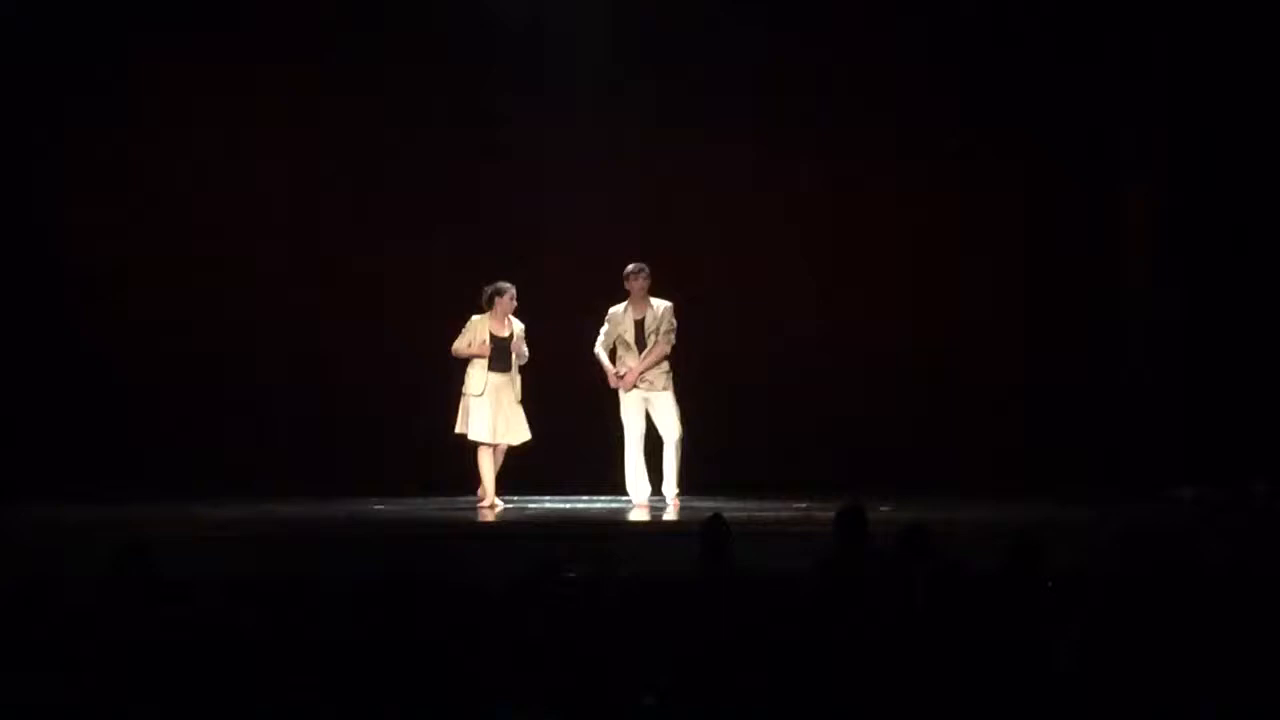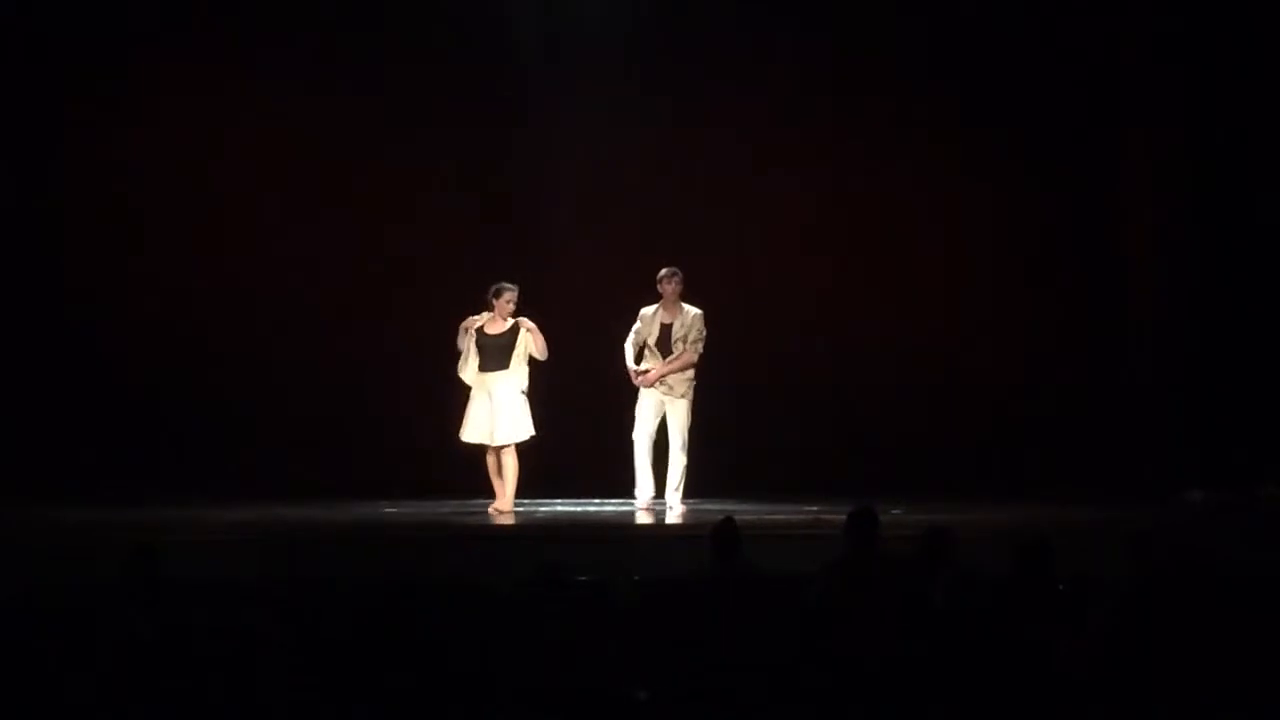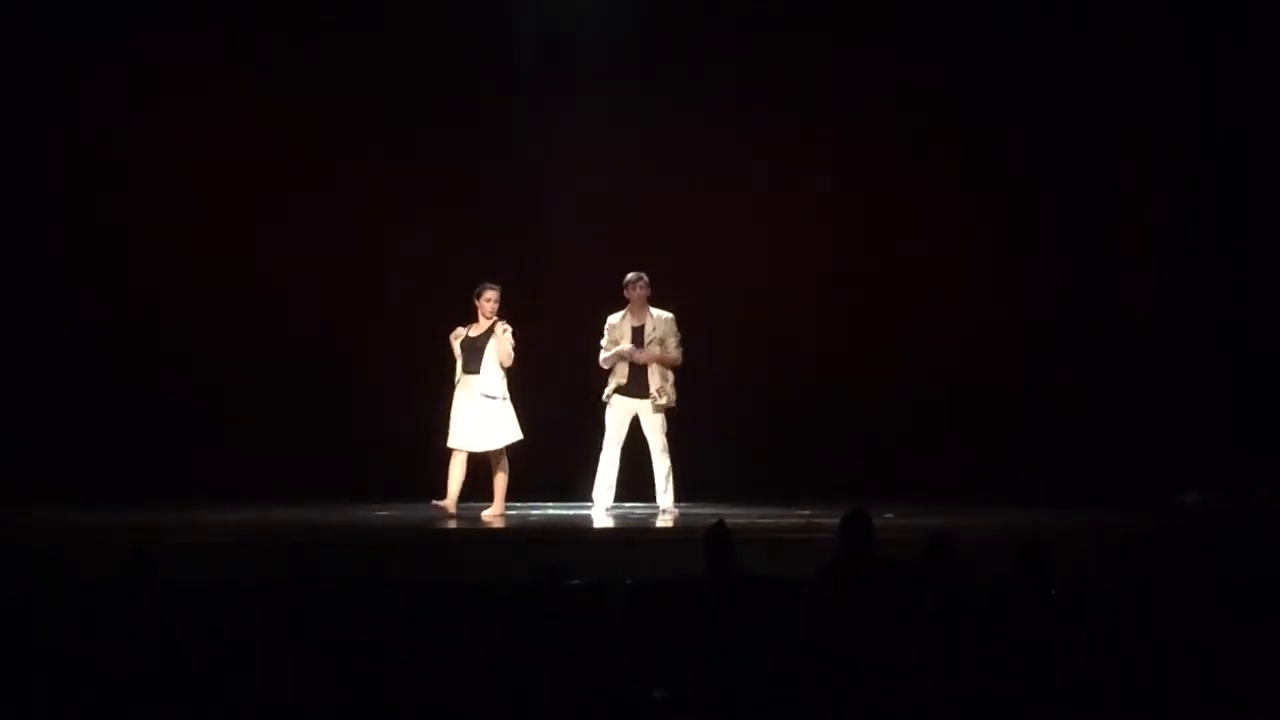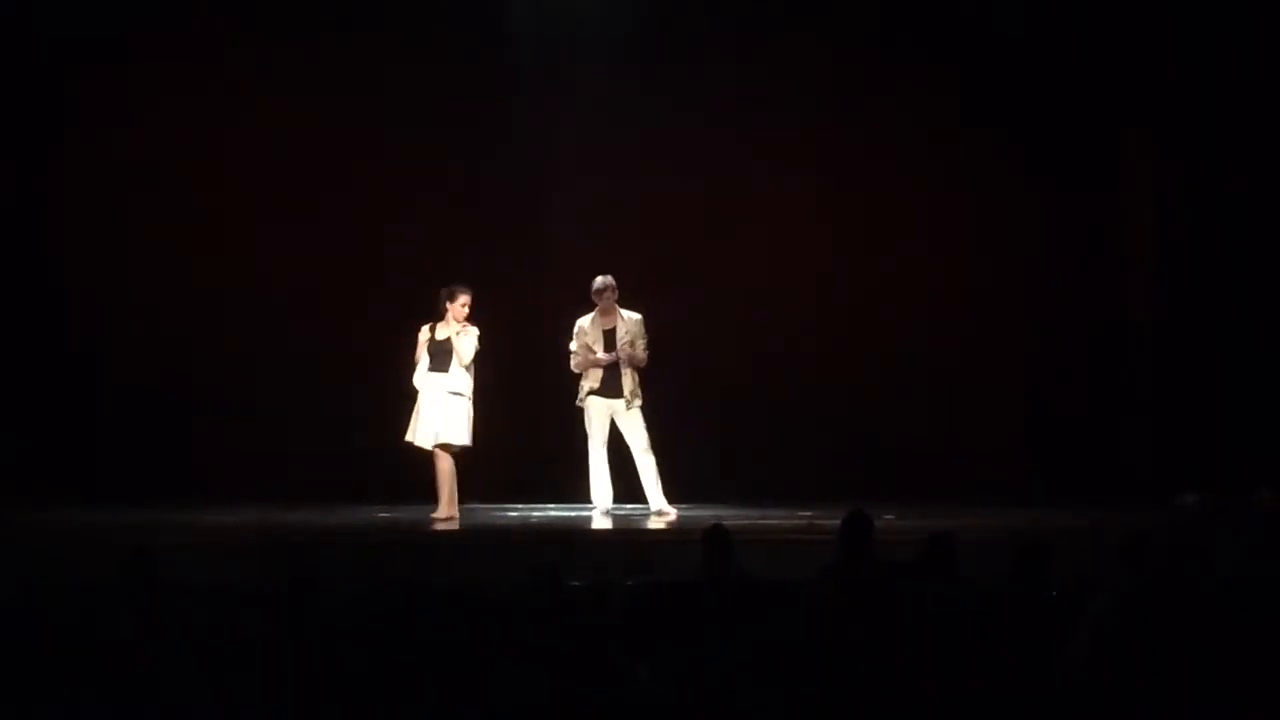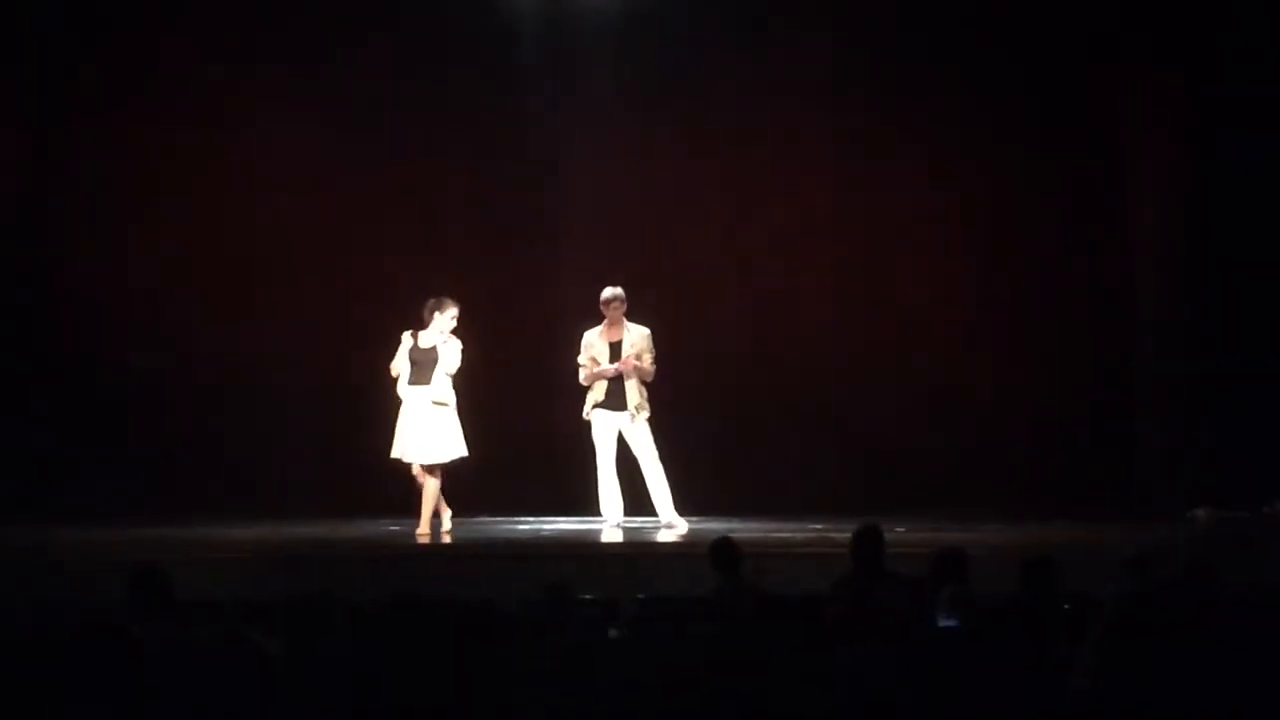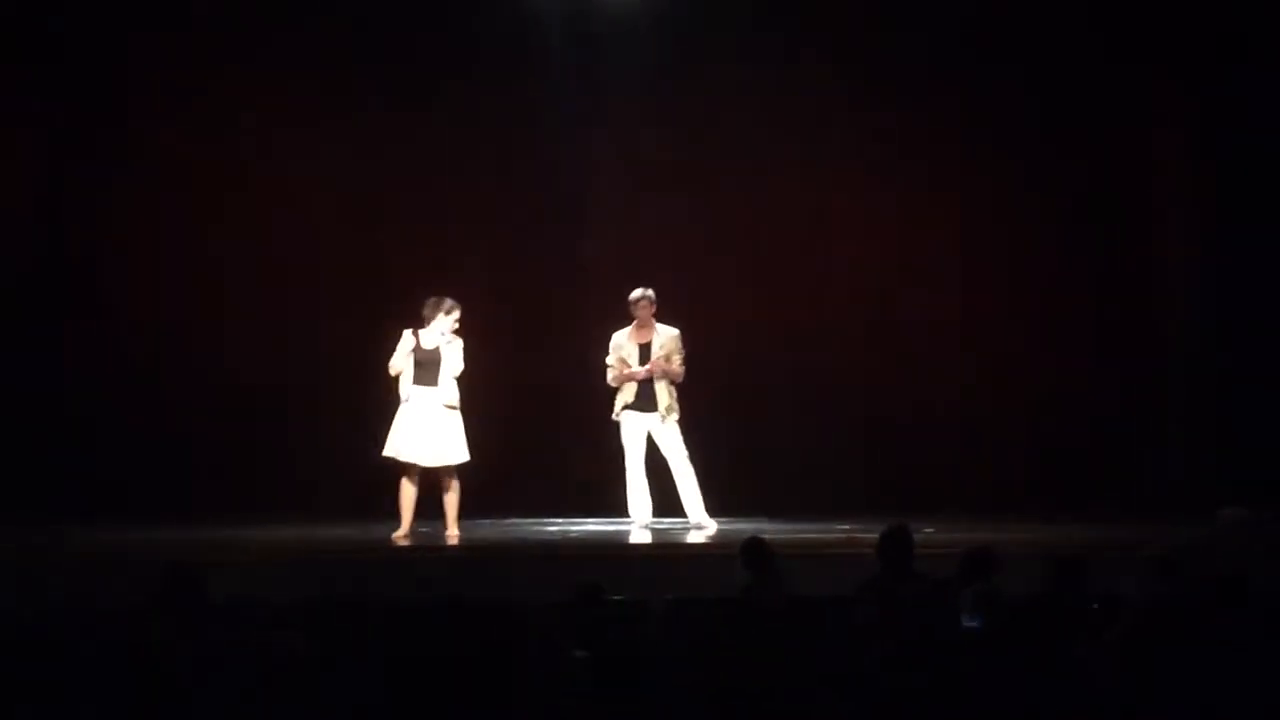
dt=0.7s
person 1, frame 1
left shoulder: (664, 309)
right shoulder: (615, 314)
left elbow: (664, 346)
right elbow: (600, 346)
left wrist: (636, 371)
right wrist: (608, 367)
left hip: (659, 381)
right hip: (630, 384)
left knee: (673, 433)
right knee: (634, 439)
left ankle: (671, 491)
right ankle: (640, 496)
person 1, frame 2
left shoulder: (694, 316)
right shoulder: (647, 314)
left elbow: (691, 355)
right elbow: (631, 342)
left wrist: (659, 371)
right wrist: (630, 364)
left hip: (680, 386)
right hip: (651, 385)
left knee: (678, 444)
right knee: (642, 436)
left ankle: (674, 499)
right ankle: (643, 494)
person 1, frame 3
left shoulder: (665, 319)
right shoulder: (614, 321)
left elbow: (676, 357)
right elbow: (603, 361)
left wrist: (655, 356)
right wrist: (618, 352)
left hip: (651, 395)
right hip: (621, 393)
left knee: (659, 448)
right knee: (611, 446)
left ankle: (666, 503)
right ankle: (601, 502)
person 1, frame 4
left shoulder: (633, 320)
right shoulder: (583, 325)
left elbow: (643, 359)
right elbow: (575, 364)
left wrist: (631, 355)
right wrist: (594, 359)
left hip: (625, 395)
right hip: (595, 395)
left knee: (642, 447)
right knee: (597, 449)
left ankle: (658, 503)
right ankle: (601, 504)
person 1, frame 5
left shoulder: (641, 334)
right shoulder: (590, 337)
left elbow: (650, 373)
right elbow: (583, 377)
left wrist: (636, 366)
right wrist: (600, 371)
left hip: (632, 408)
right hip: (602, 408)
left knee: (650, 459)
right knee: (605, 463)
left ankle: (668, 515)
right ankle: (612, 517)
person 1, frame 6
left shoulder: (670, 335)
right shoulder: (619, 338)
left elbow: (679, 375)
right elbow: (612, 378)
left wrist: (665, 369)
right wrist: (631, 373)
left hip: (661, 409)
right hip: (632, 409)
left knee: (680, 460)
right knee: (634, 464)
left ankle: (698, 516)
right ankle: (640, 517)
person 2, frame 1
left shoulder: (516, 326)
right shoulder: (477, 323)
left elbow: (522, 360)
right elbow: (455, 349)
left wrist: (521, 351)
right wrist: (475, 351)
left hip: (506, 387)
right hip: (481, 387)
left knee: (502, 444)
right knee: (485, 442)
left ankle: (485, 487)
right ankle: (489, 494)
person 2, frame 2
left shoulder: (520, 328)
right shoulder: (480, 324)
left elbow: (542, 354)
right elbow: (463, 348)
left wrist: (534, 329)
right wrist: (462, 328)
left hip: (507, 387)
right hip: (482, 387)
left knee: (506, 445)
right knee: (490, 447)
left ankle: (508, 500)
right ankle: (499, 497)
person 2, frame 3
left shoulder: (501, 328)
right shoulder: (467, 330)
left elbow: (507, 361)
left wrist: (502, 335)
right wrist: (453, 342)
left hip: (489, 393)
right hip: (465, 392)
left knee: (496, 451)
right knee: (458, 449)
left ankle: (498, 504)
right ankle: (451, 501)
person 2, frame 4
left shoulder: (468, 332)
right shoulder: (430, 329)
left elbow: (465, 360)
right elbow: (420, 362)
left wrist: (454, 335)
right wrist: (421, 343)
left hip: (453, 393)
right hip: (430, 392)
left knee: (442, 449)
right knee: (438, 452)
left ankle: (445, 504)
right ankle: (451, 506)
person 2, frame 5
left shoulder: (452, 343)
right shoulder: (411, 337)
left elbow: (451, 368)
right elbow: (394, 370)
left wrist: (441, 342)
right wrist: (405, 347)
left hip: (437, 405)
right hip: (412, 405)
left knee: (432, 466)
right knee: (418, 468)
left ankle: (425, 523)
right ankle: (443, 510)
person 2, frame 6
left shoulder: (454, 342)
right shoulder: (411, 336)
left elbow: (455, 370)
right elbow: (393, 369)
left wrist: (444, 343)
right wrist: (407, 347)
left hip: (442, 406)
right hip: (415, 405)
left knee: (447, 469)
right knee: (410, 468)
left ankle: (452, 526)
right ankle: (405, 526)
